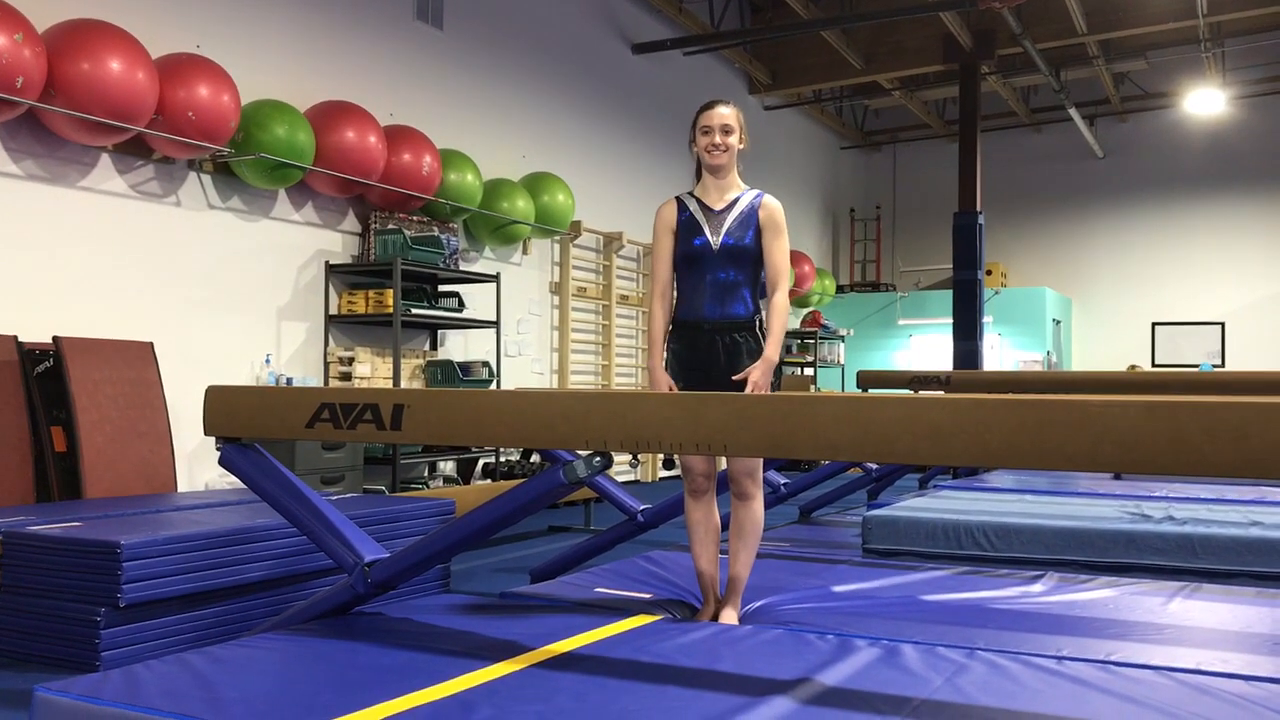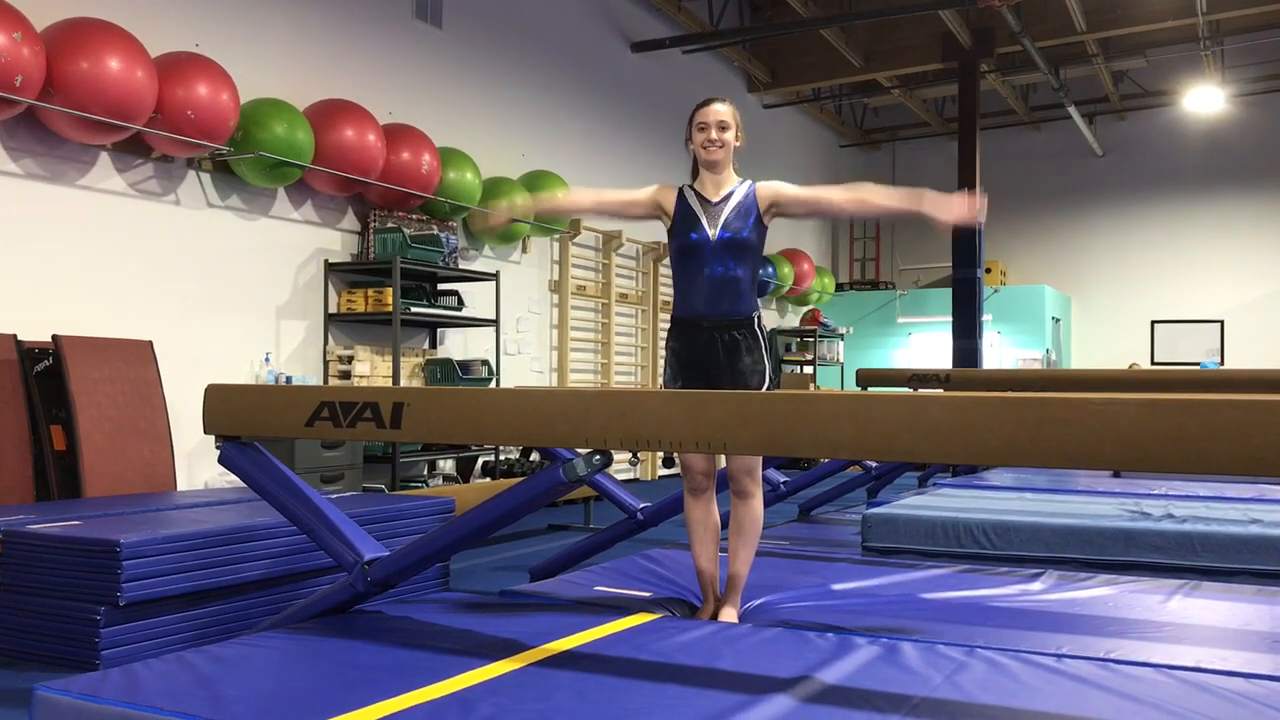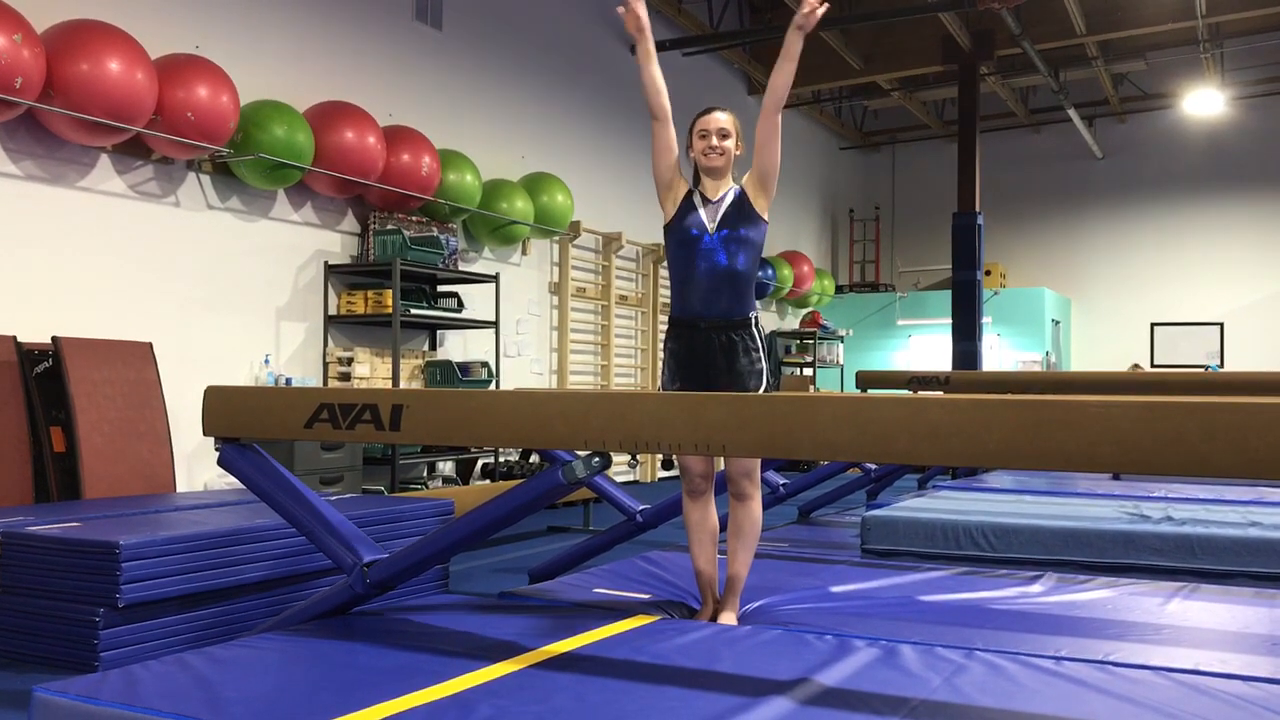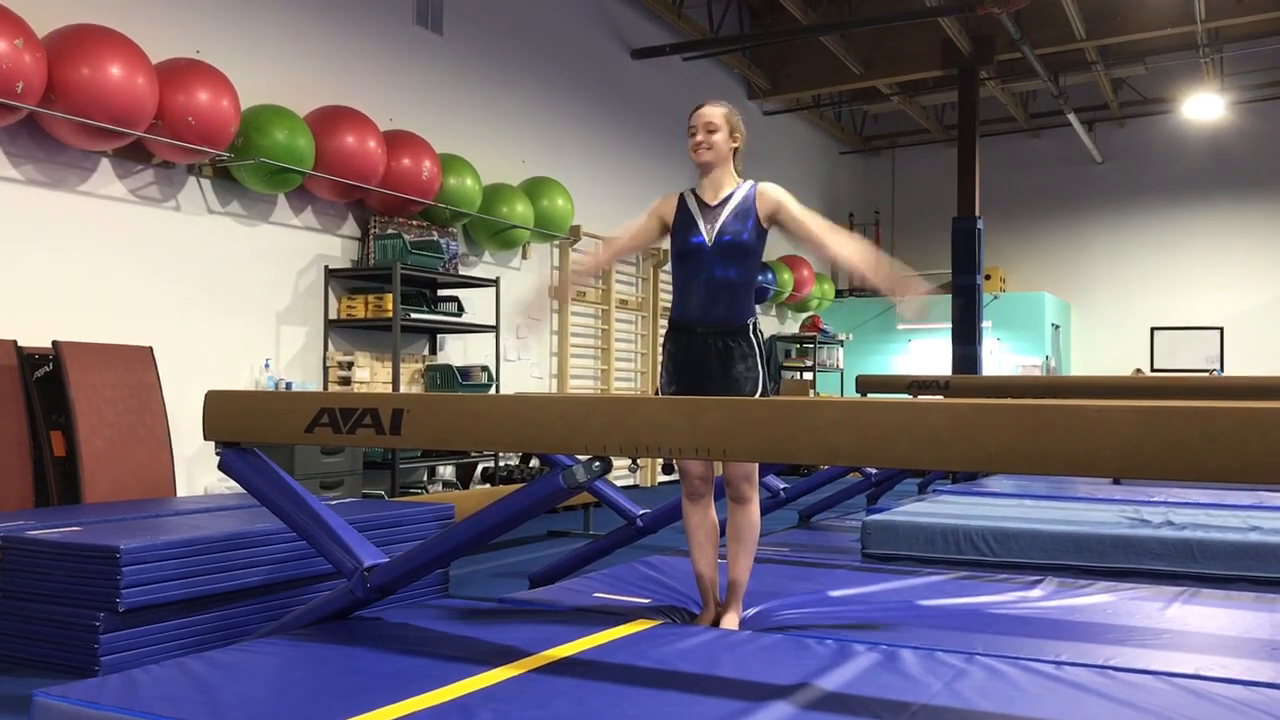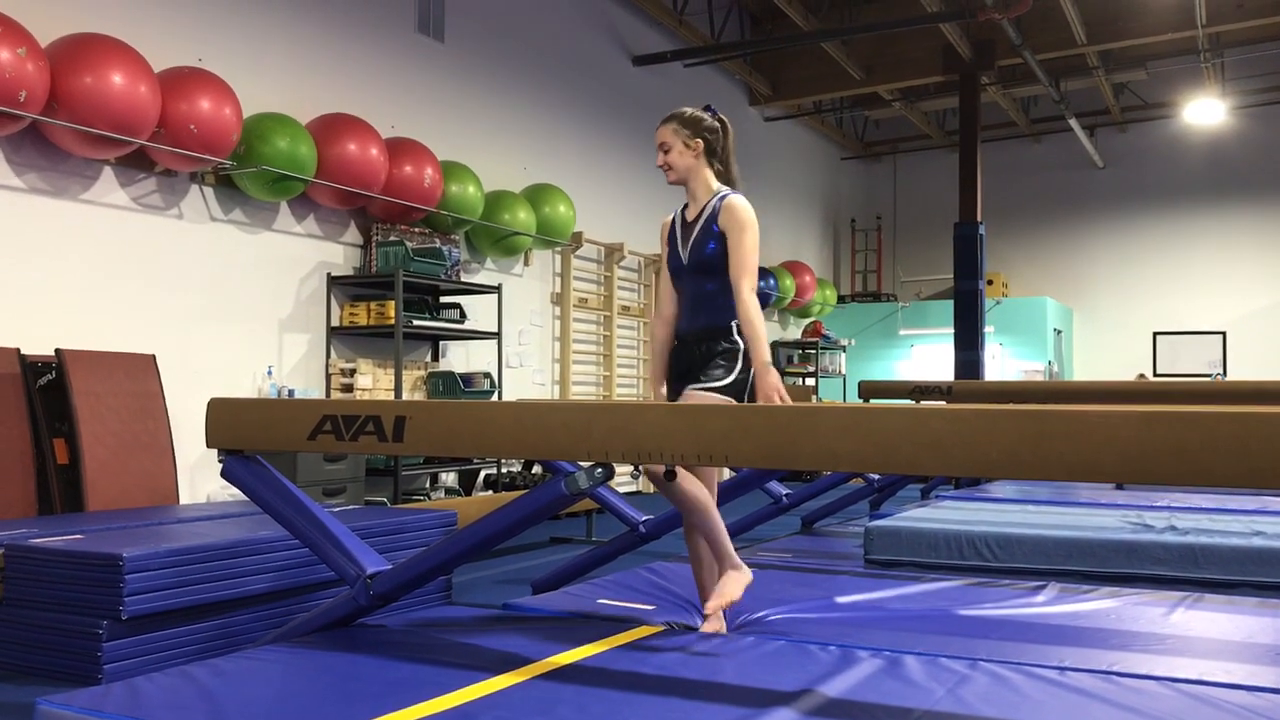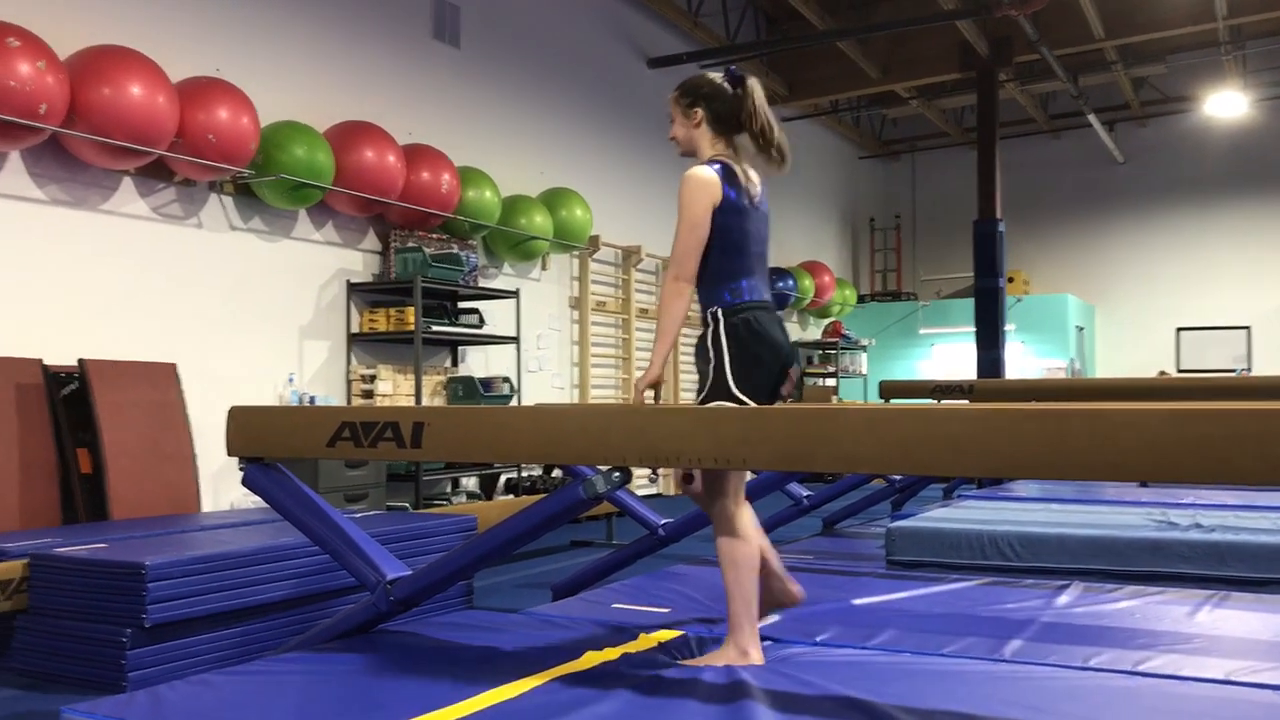
dt=0.5s
person 1, frame 1
left shoulder: (765, 208)
right shoulder: (673, 212)
left elbow: (778, 289)
right elbow: (660, 293)
left wrist: (769, 358)
right wrist: (656, 364)
left hip: (743, 347)
right hip: (689, 348)
left knee: (745, 479)
right knee: (696, 479)
left ankle: (733, 601)
right ankle: (708, 598)
person 1, frame 2
left shoulder: (762, 197)
right shoulder: (669, 200)
left elbow: (837, 197)
right elbow: (596, 199)
left wrist: (920, 201)
right wrist: (527, 205)
left hip: (741, 343)
right hip: (687, 344)
left knee: (744, 478)
right knee: (697, 477)
left ankle: (734, 599)
right ankle: (708, 596)
person 1, frame 3
left shoulder: (754, 194)
right shoulder: (676, 196)
left elbow: (772, 111)
right elbow: (658, 114)
left hip: (741, 345)
right hip: (685, 346)
left knee: (743, 481)
right knee: (695, 480)
left ankle: (732, 602)
right ankle: (707, 599)
person 1, frame 4
left shoulder: (761, 200)
right shoulder: (673, 207)
left elbow: (831, 241)
right elbow: (615, 248)
left wrist: (892, 279)
right wrist: (560, 285)
left hip: (736, 348)
right hip: (683, 349)
left knee: (739, 486)
right knee: (695, 485)
left ankle: (733, 604)
right ankle: (709, 601)
person 1, frame 5
left shoulder: (734, 209)
right shoulder: (672, 225)
left elbow: (745, 292)
left wrist: (764, 364)
right wrist: (658, 377)
left hip: (727, 351)
right hip: (686, 355)
left knee: (660, 459)
right knee: (697, 488)
left ankle: (731, 565)
right ankle: (711, 612)
person 1, frame 6
left shoulder: (701, 178)
right shoulder: (748, 180)
left elbow: (682, 278)
left wrist: (656, 361)
left hip: (734, 336)
right hip: (768, 333)
left knee: (722, 494)
right knee: (710, 480)
left ankle: (744, 646)
right ankle: (775, 579)
